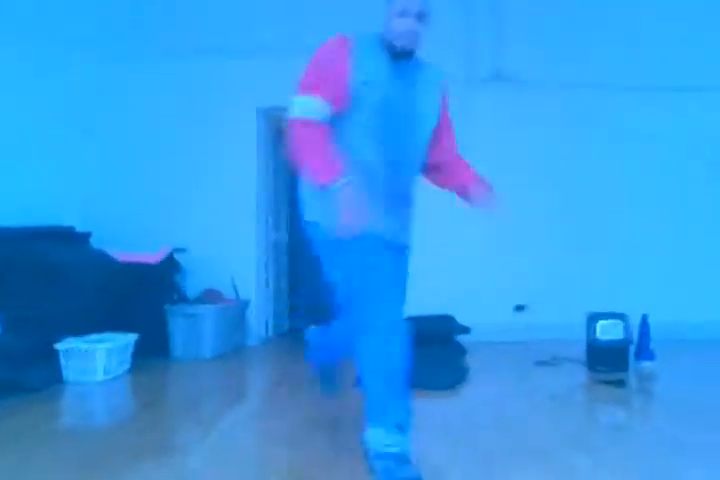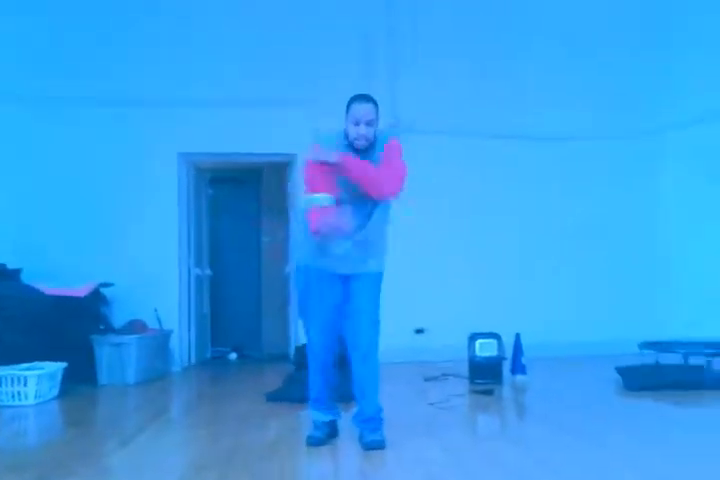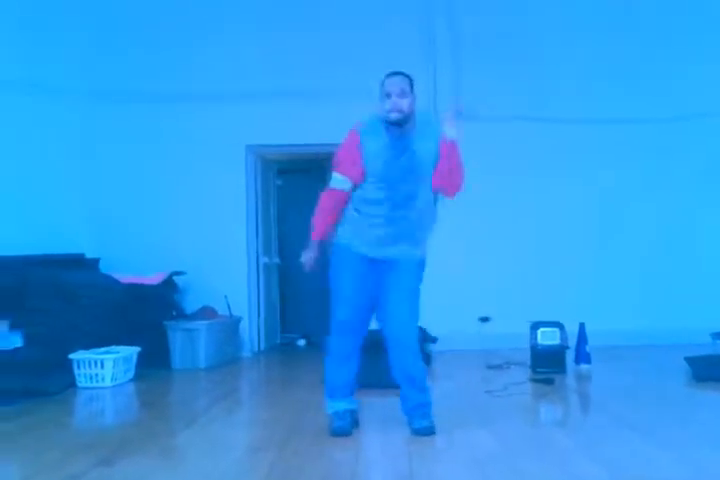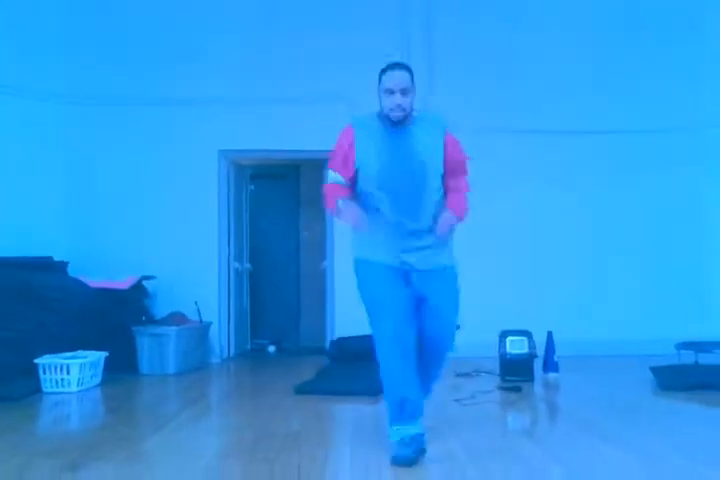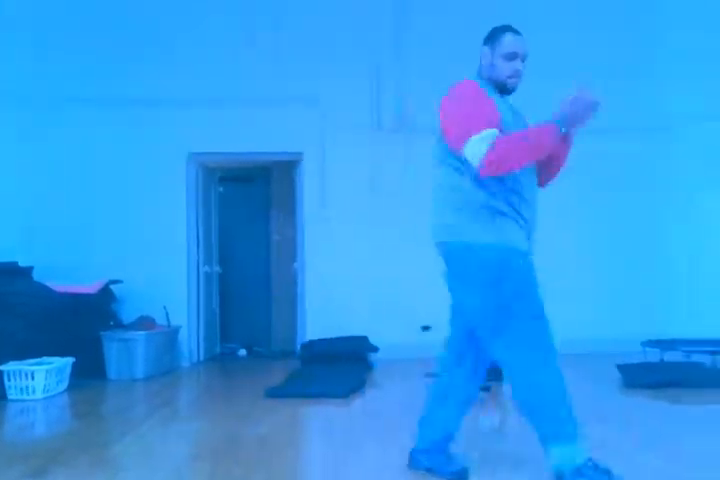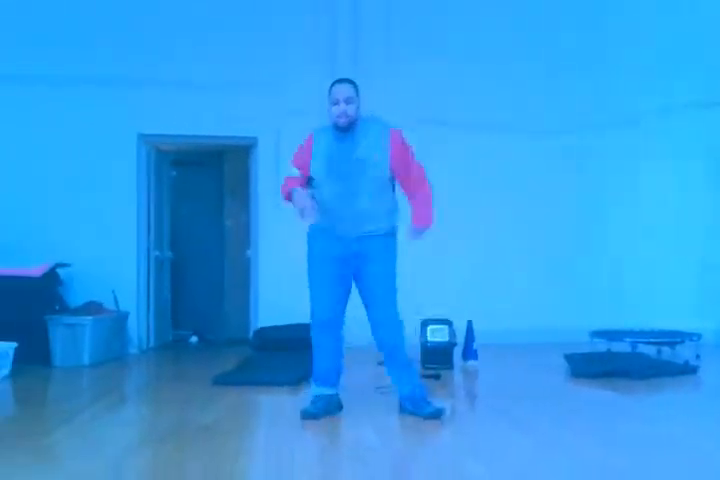
dt=0.7s
person 1, frame 1
left shoulder: (430, 82)
right shoulder: (343, 54)
left elbow: (439, 159)
right elbow: (305, 125)
left wrist: (472, 187)
right wrist: (337, 186)
left hip: (386, 225)
right hip: (344, 220)
left knee: (377, 320)
right knee: (378, 326)
person 1, frame 2
left shoulder: (389, 149)
right shoulder: (322, 153)
left elbow: (387, 187)
right elbow: (318, 214)
left wrist: (342, 160)
right wrist: (335, 221)
left hip: (363, 265)
right hip: (318, 261)
left knee: (362, 342)
right knee: (320, 341)
left ankle: (370, 422)
right ankle: (323, 416)
person 1, frame 3
left shoulder: (434, 134)
right shoulder: (362, 136)
left elbow: (449, 187)
right elbow: (336, 192)
left wrist: (451, 144)
right wrist: (315, 242)
left hip: (404, 255)
right hip: (354, 250)
left knee: (401, 333)
right knee: (346, 326)
left ankle: (418, 409)
right ankle: (341, 406)
person 1, frame 4
left shoulder: (438, 133)
right shoulder: (358, 133)
left elbow: (456, 181)
right elbow: (335, 183)
left wrist: (452, 212)
right wrist: (344, 207)
left hip: (432, 258)
right hip: (378, 258)
left knee: (438, 337)
right knee: (393, 342)
left ankle: (413, 401)
right ankle: (407, 430)
person 1, frame 5
left shoulder: (505, 110)
right shoulder: (469, 99)
left elbow: (538, 175)
right elbow: (492, 160)
left wrist: (562, 136)
right wrist: (559, 126)
left hip: (497, 245)
right hip: (482, 244)
left knee: (469, 350)
right knee: (530, 338)
person 1, frame 6
left shoulder: (389, 137)
right shoulder: (317, 139)
left elbow: (415, 180)
right elbow: (296, 176)
left wrist: (422, 216)
right wrist: (295, 191)
left hip: (375, 240)
right hip: (327, 239)
left knee: (385, 317)
right knee: (325, 318)
left ankle: (411, 392)
right ankle: (325, 392)
